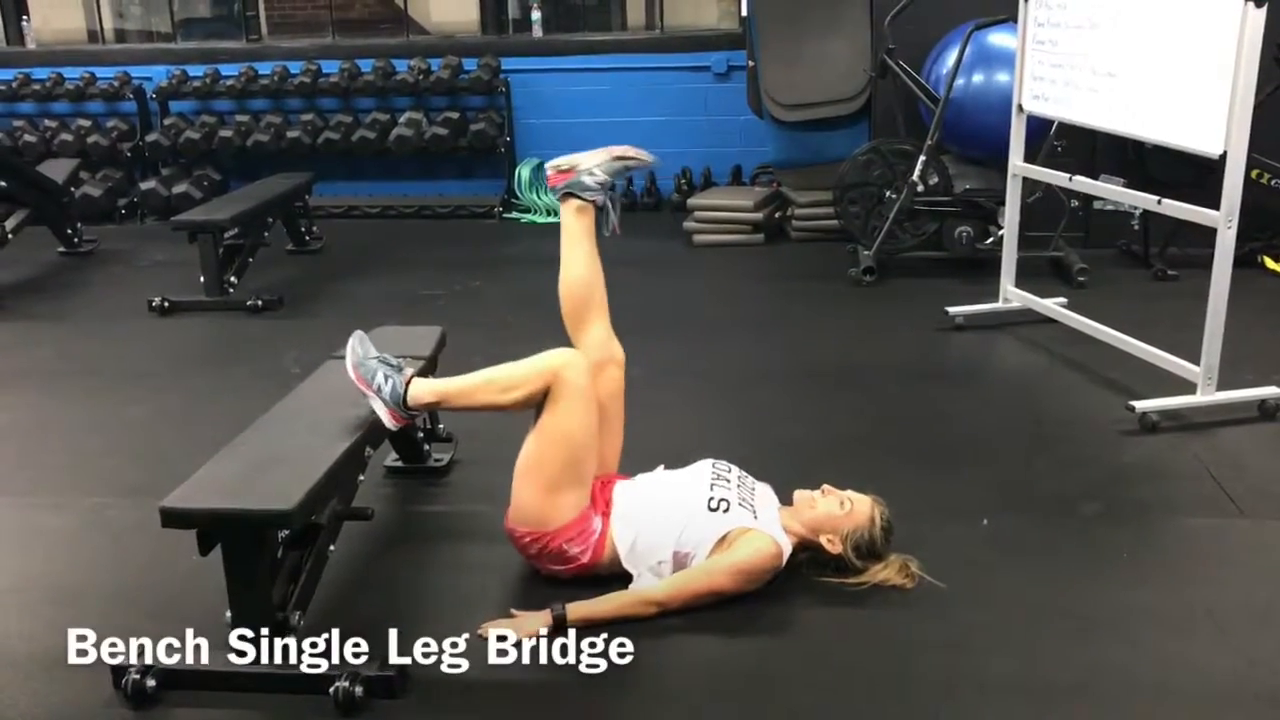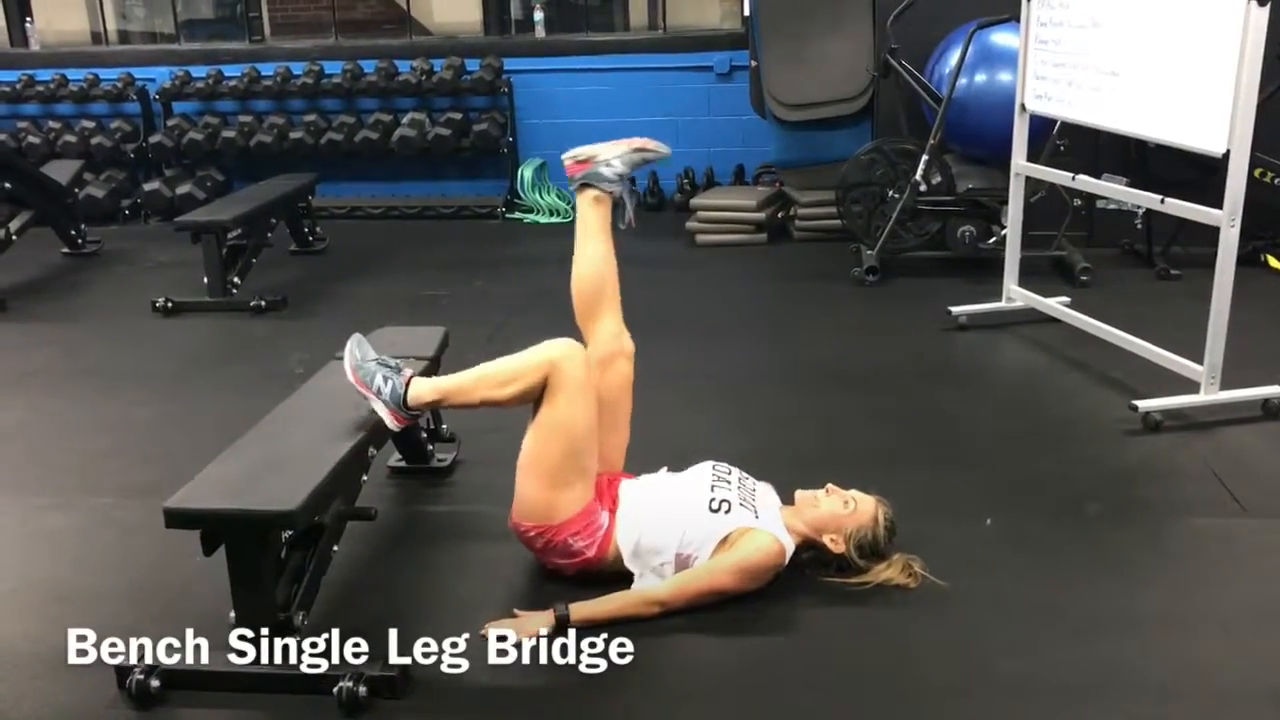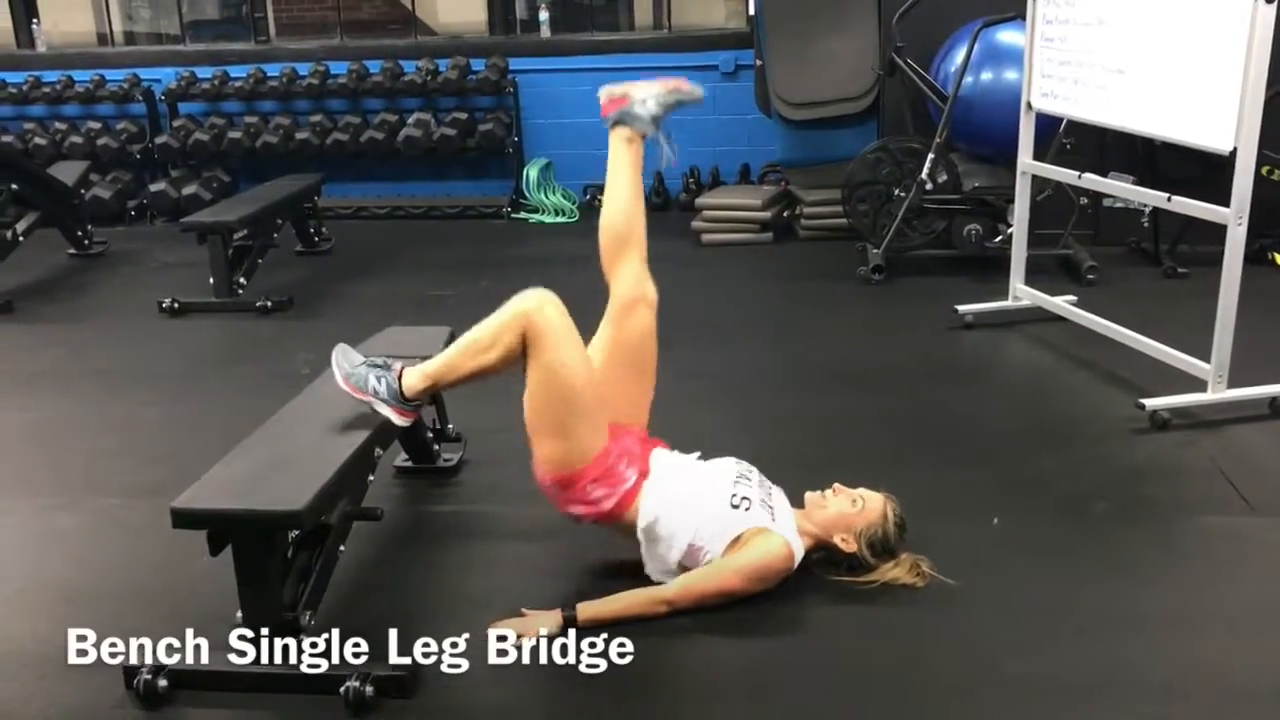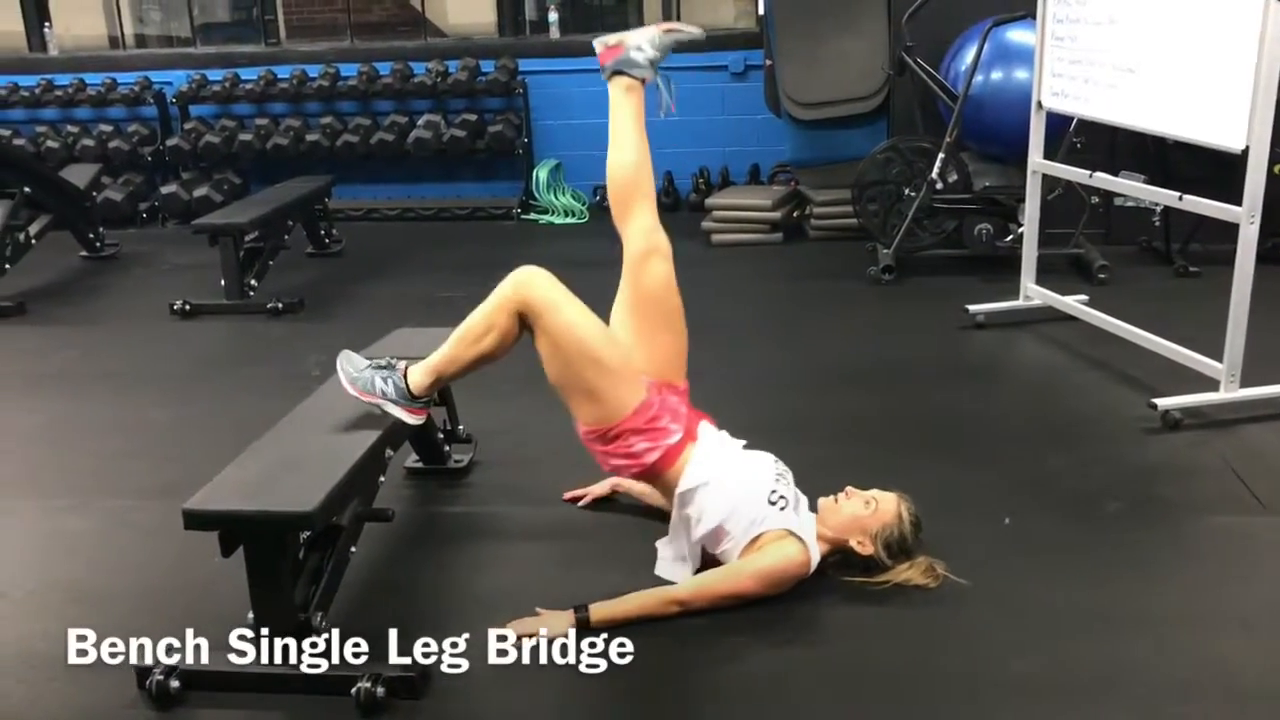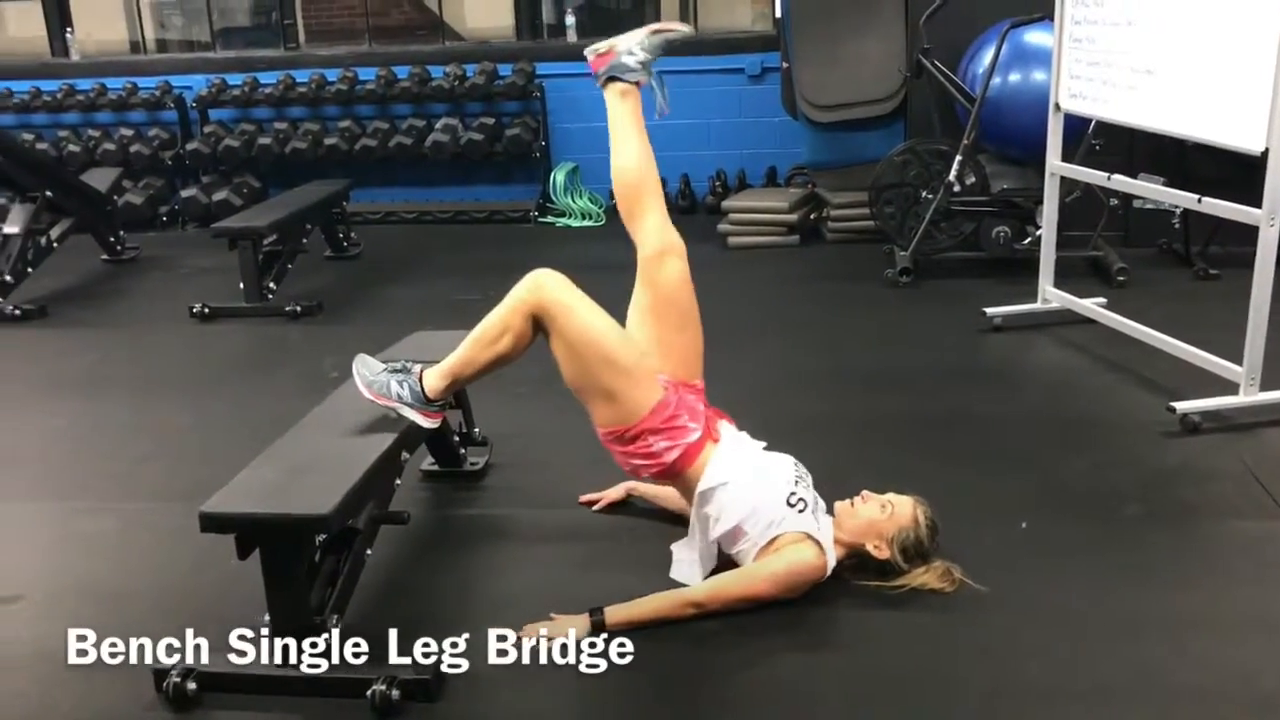
dt=0.2s
person 1, frame 1
left shoulder: (764, 552)
right shoulder: (764, 506)
left elbow: (660, 599)
left wrist: (554, 618)
left hip: (563, 537)
right hip: (599, 502)
left knee: (570, 364)
left ankle: (409, 395)
person 1, frame 2
left shoulder: (767, 551)
right shoulder: (769, 510)
left elbow: (663, 597)
left wrist: (557, 619)
left hip: (573, 529)
right hip: (605, 500)
left knee: (568, 356)
left ankle: (409, 397)
person 1, frame 3
left shoulder: (776, 555)
right shoulder: (775, 515)
left elbow: (669, 597)
left wrist: (565, 617)
left hip: (598, 476)
right hip: (622, 459)
left knee: (537, 308)
left ankle: (404, 391)
person 1, frame 4
left shoulder: (793, 557)
right shoulder: (797, 518)
left elbow: (681, 599)
left wrist: (578, 619)
left hip: (644, 427)
right hip: (659, 416)
left knee: (529, 286)
right knee: (646, 246)
left ankle: (412, 388)
person 1, frame 5
left shoulder: (810, 559)
right shoulder: (813, 519)
left elbow: (699, 601)
left wrist: (593, 622)
left hip: (659, 428)
right hip: (676, 415)
left knee: (543, 289)
right knee: (660, 246)
left ankle: (427, 391)
